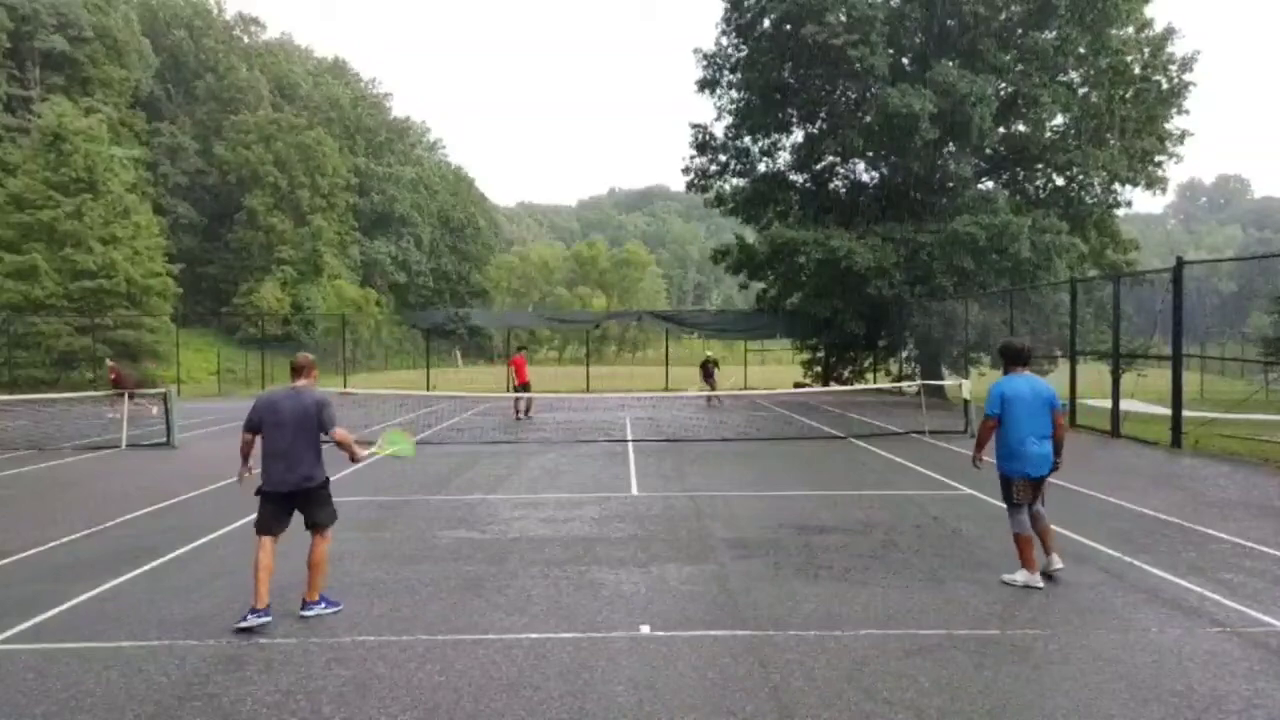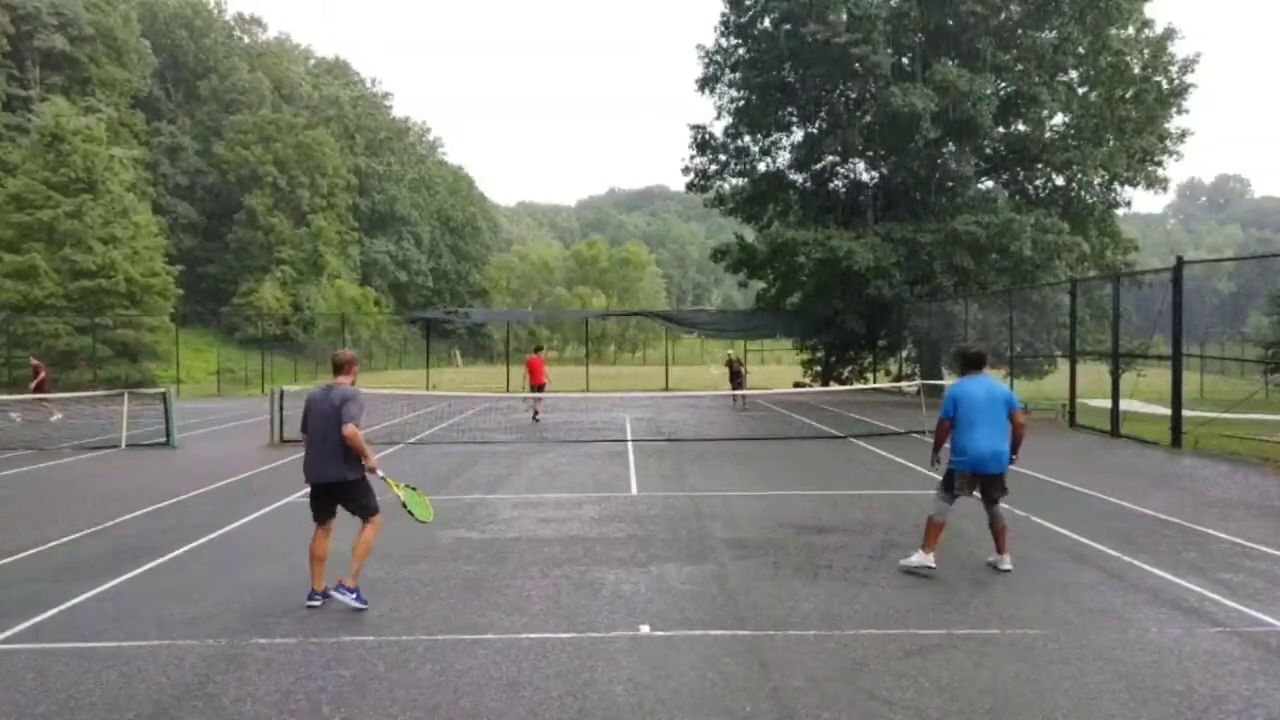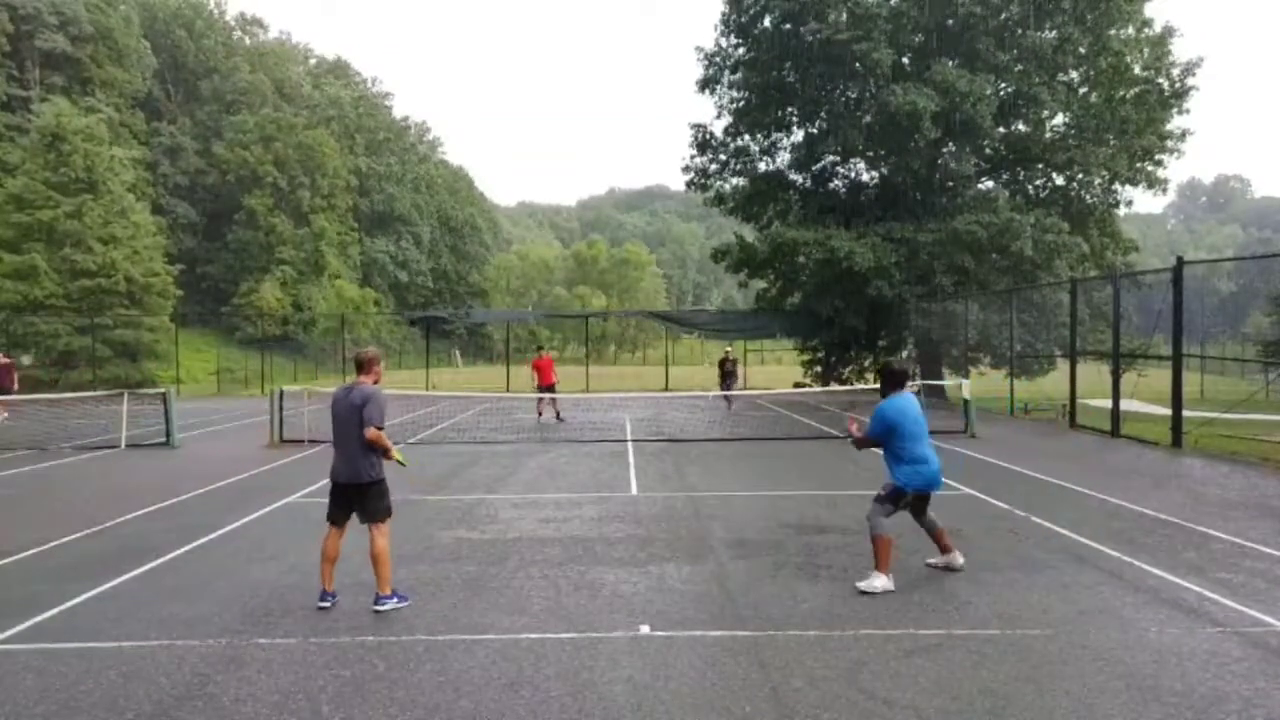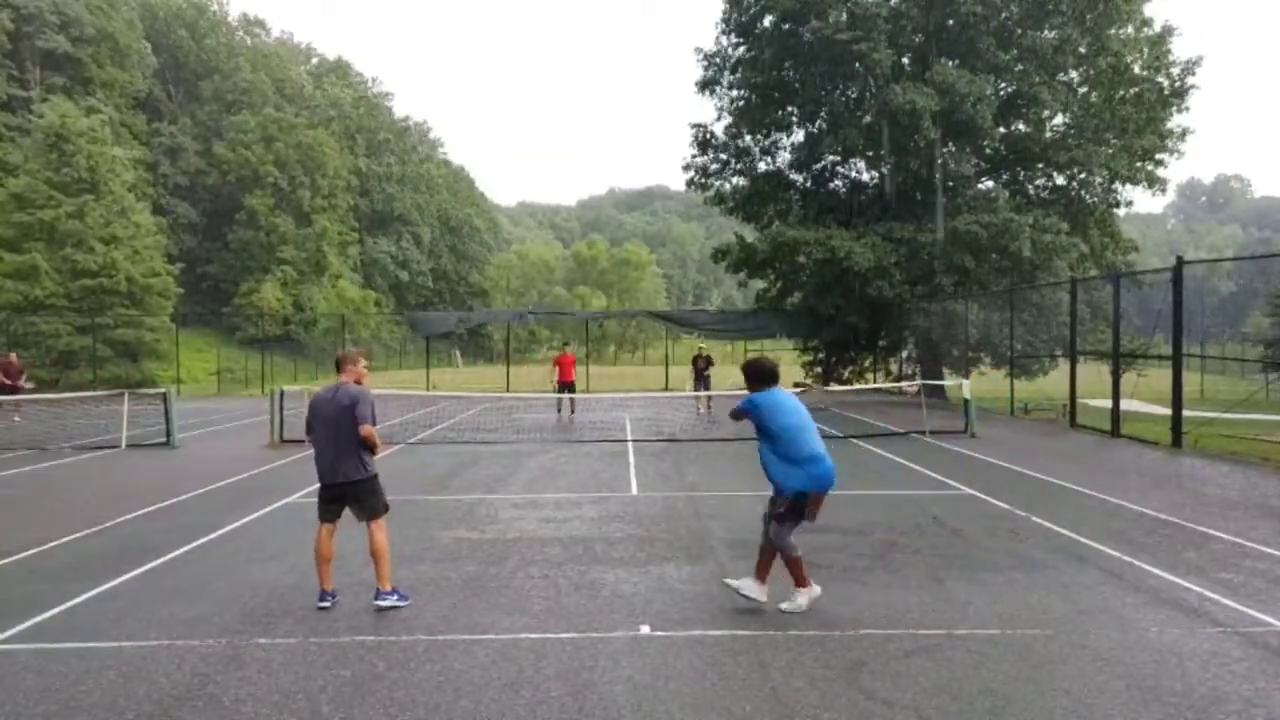
dt=0.7s
person 1, frame 1
left shoulder: (265, 400)
right shoulder: (318, 399)
left elbow: (248, 437)
right elbow: (337, 435)
left wrist: (244, 463)
right wrist: (354, 450)
left hip: (275, 483)
right hip: (311, 481)
left knee: (267, 542)
right knee: (321, 535)
left ankle: (260, 608)
right ankle: (312, 600)
person 1, frame 2
left shoulder: (313, 396)
right shoulder: (350, 395)
left elbow: (305, 436)
right elbow: (349, 431)
right wrist: (368, 456)
left hip: (318, 474)
right hip: (347, 474)
left knee: (322, 528)
right knee: (372, 521)
left ankle: (317, 591)
right ankle: (348, 584)
person 1, frame 3
left shoulder: (338, 395)
right shoulder: (372, 395)
right elbow: (371, 433)
right wrist: (388, 447)
left hip: (341, 473)
right hip: (367, 475)
left knee: (335, 530)
right knee: (379, 530)
left ankle: (326, 592)
right ankle: (384, 595)
person 1, frame 4
left shoulder: (317, 398)
right shoulder: (360, 394)
left elbow: (311, 436)
right elbow: (365, 431)
right wrist: (376, 445)
left hip: (328, 474)
right hip: (359, 473)
left knee: (326, 529)
right knee: (377, 526)
left ankle: (326, 592)
right ankle: (385, 591)
person 2, frame 1
left shoulder: (1001, 388)
right shoulder: (1046, 387)
left elbow: (989, 424)
right elbow: (1059, 425)
left wrist: (978, 450)
right wrist: (1057, 455)
left hip: (1015, 462)
right hip: (1042, 460)
left knee: (1018, 512)
right knee: (1035, 507)
left ankle: (1030, 573)
right ankle: (1052, 557)
person 2, frame 2
left shoulder: (956, 390)
right shoulder: (1003, 389)
left elbow: (943, 426)
right elbow: (1019, 423)
left wrist: (935, 452)
right wrist: (1013, 452)
left hip: (966, 459)
right hip: (996, 459)
left knee: (943, 500)
right knee: (993, 505)
left ankle: (927, 554)
right ankle: (1002, 557)
person 2, frame 3
left shoulder: (885, 409)
right shoulder: (910, 400)
left elbow: (865, 442)
left wrist: (855, 434)
right wrist: (863, 436)
left hip: (912, 476)
right hip: (927, 471)
left knee: (876, 515)
right knee: (920, 513)
left ankle: (882, 576)
right ankle: (950, 555)
person 2, frame 4
left shoulder: (758, 401)
right shoulder: (787, 398)
left elbow: (735, 415)
left wrist: (743, 408)
left hip: (805, 477)
right hip: (813, 471)
left knee: (779, 532)
right knee: (772, 522)
left ankle: (805, 589)
right ankle: (757, 583)
